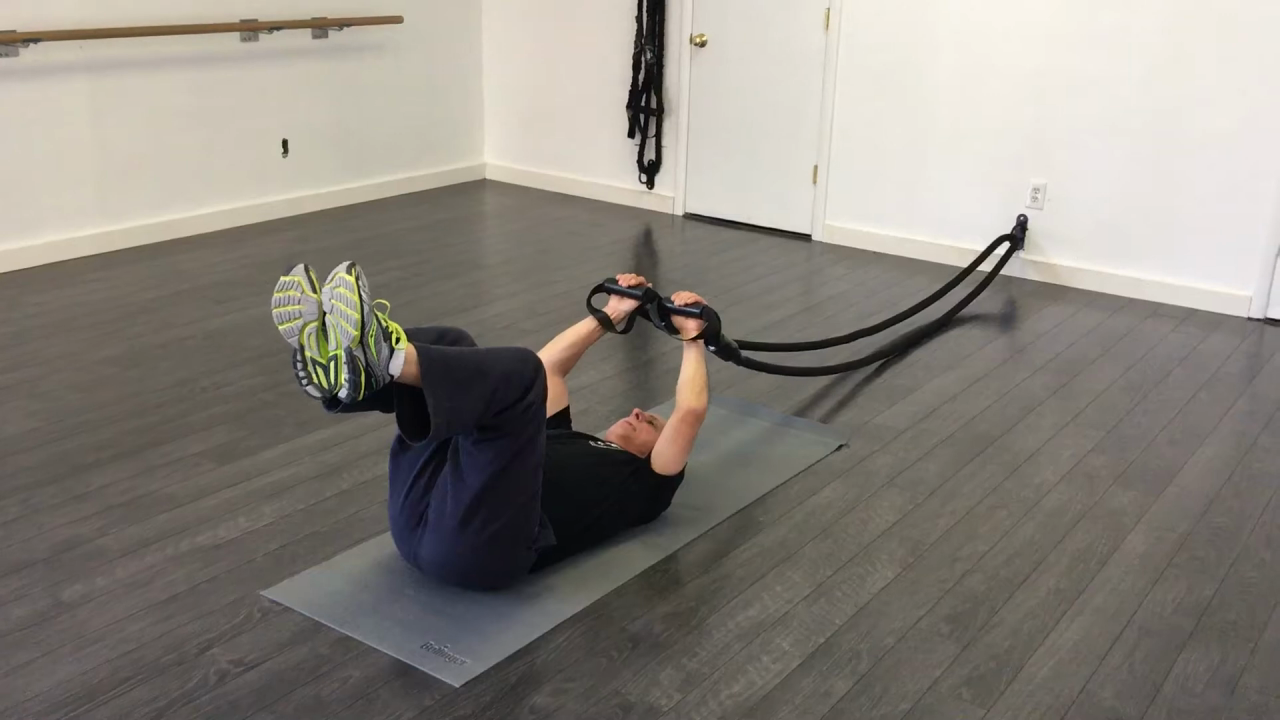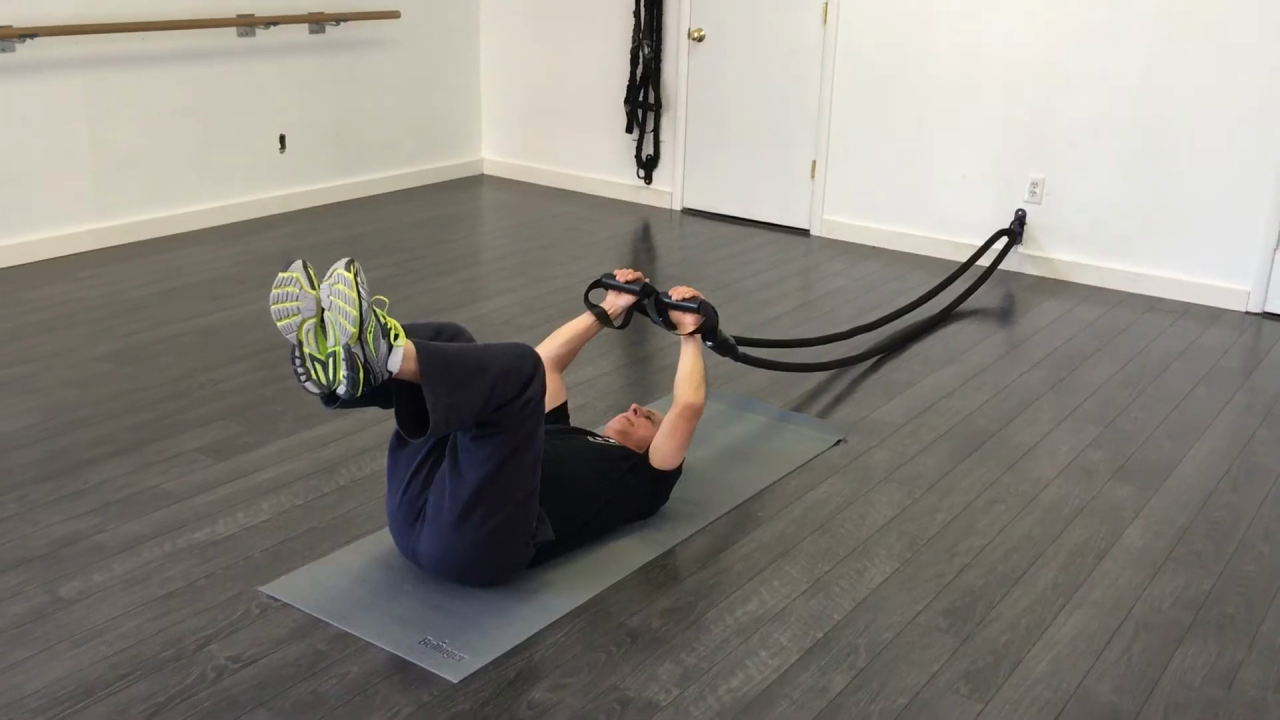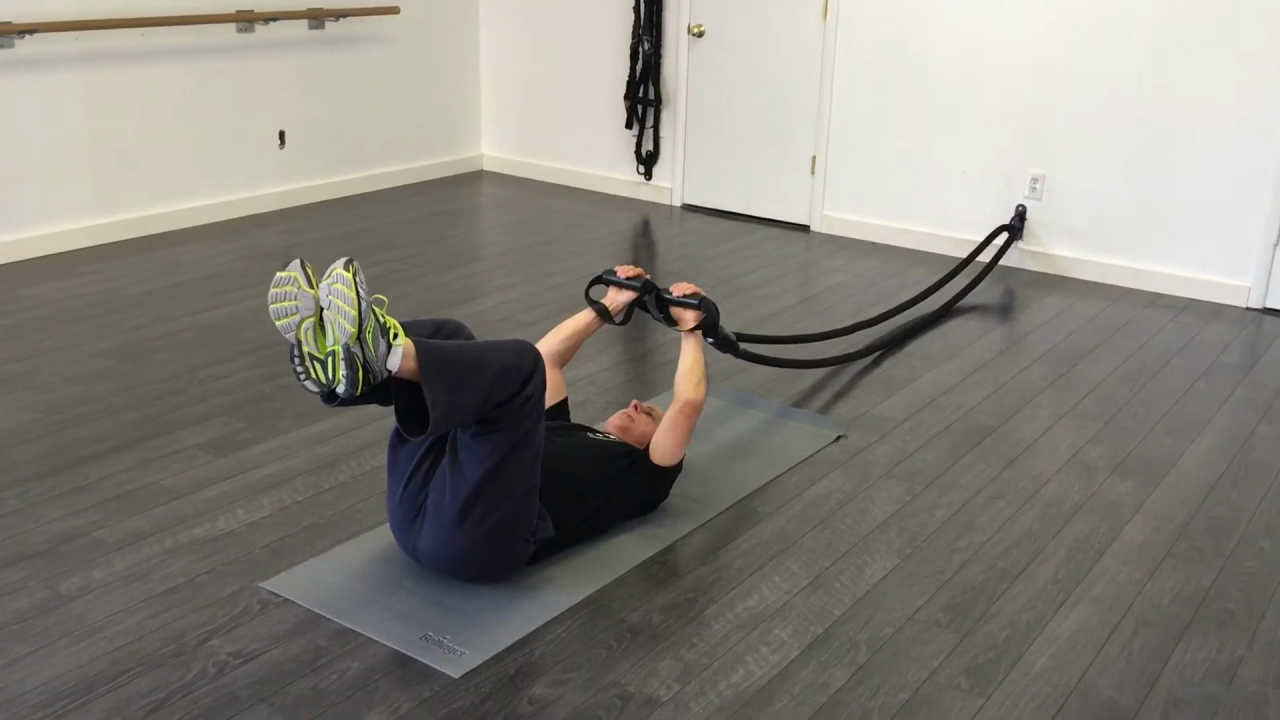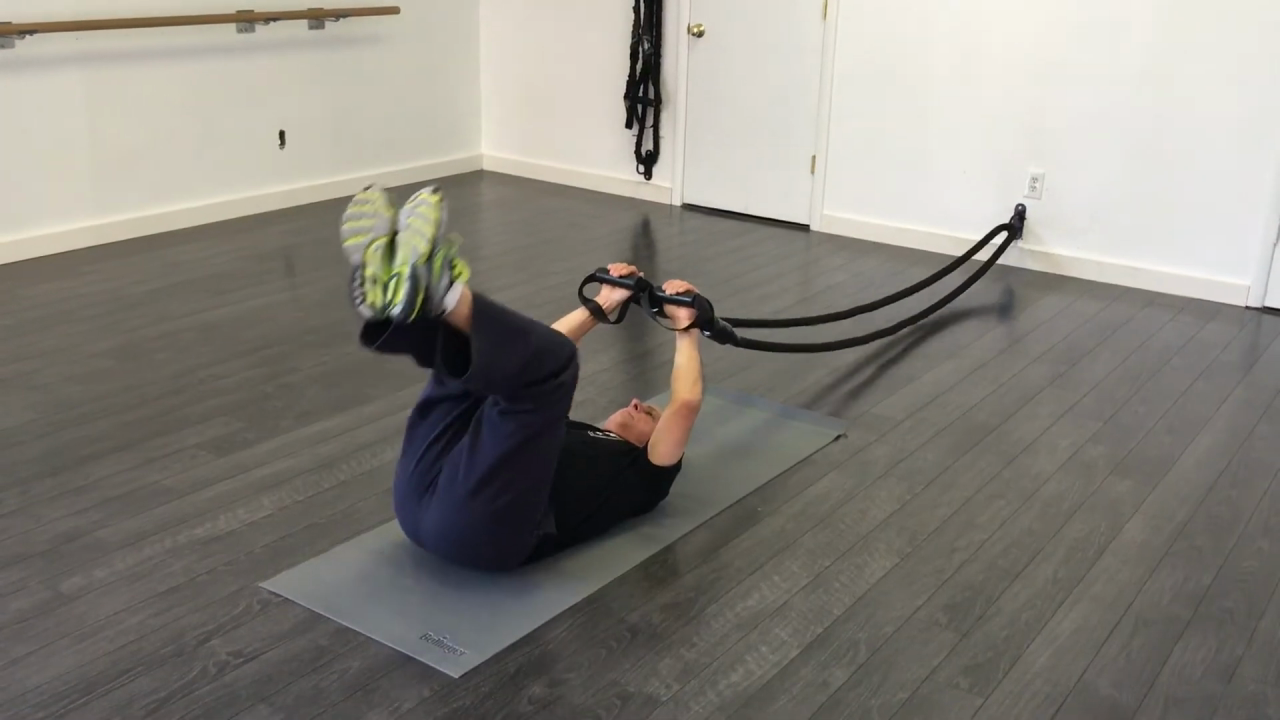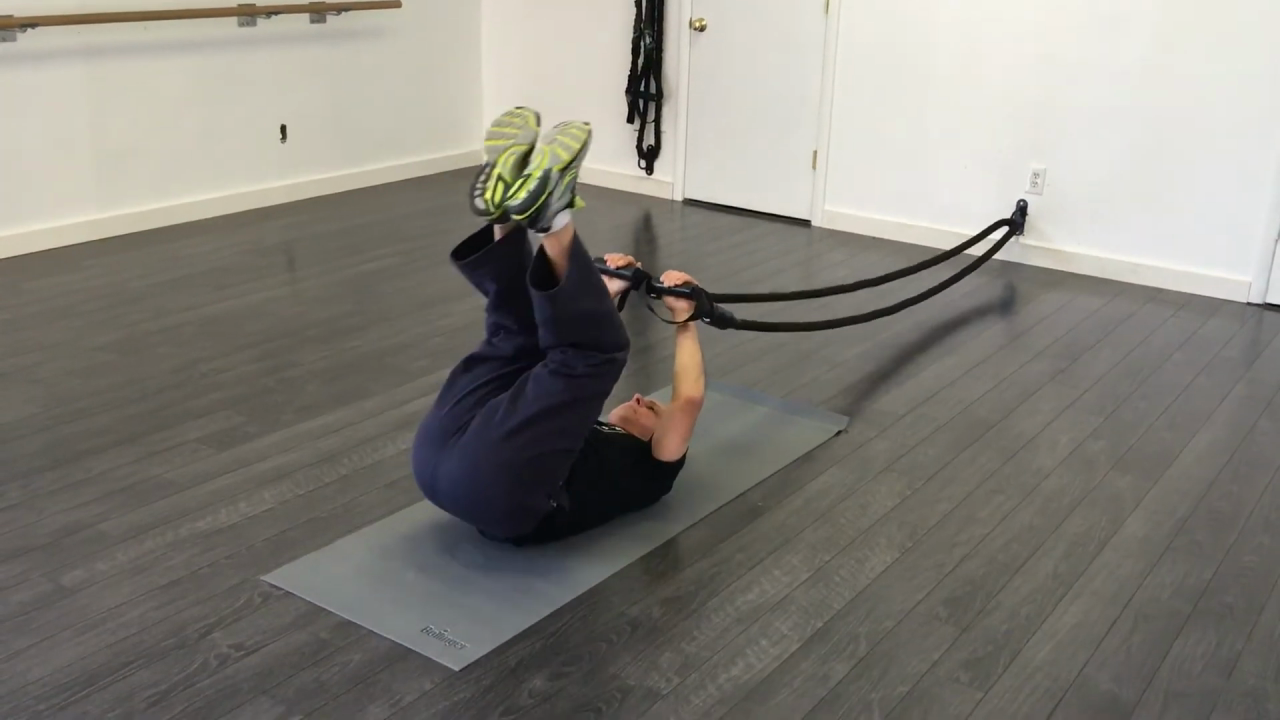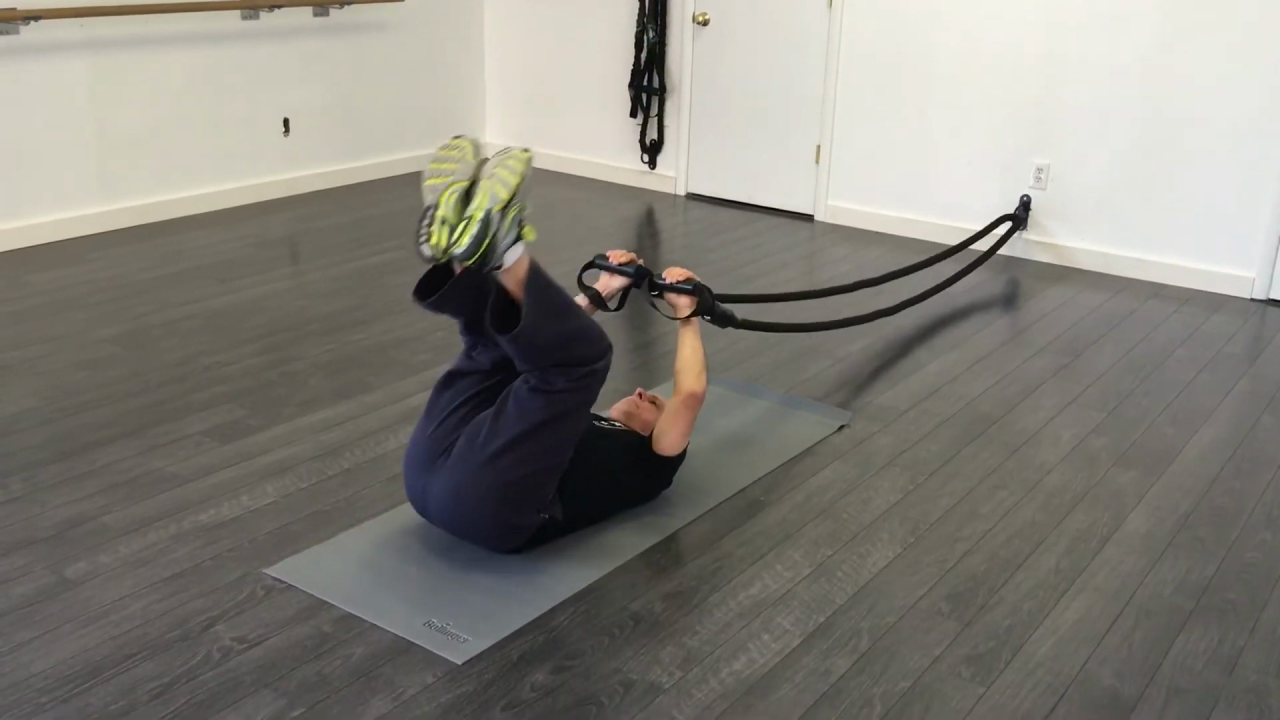
dt=0.5s
person 1, frame 1
left shoulder: (642, 486)
right shoulder: (568, 440)
left elbow: (689, 413)
right elbow: (549, 366)
left wrist: (691, 339)
right wrist: (608, 317)
left hip: (482, 545)
right hip: (419, 519)
left knee: (517, 372)
right knee: (448, 346)
left ankle: (382, 354)
right ankle: (343, 362)
person 1, frame 2
left shoulder: (641, 482)
right shoulder: (564, 433)
left elbow: (687, 407)
right elbow: (547, 359)
left wrist: (688, 333)
right wrist: (606, 312)
left hip: (479, 539)
right hip: (418, 512)
left knee: (516, 367)
right knee: (447, 341)
left ankle: (383, 352)
right ankle: (339, 359)
person 1, frame 3
left shoulder: (642, 478)
right shoulder: (567, 432)
left elbow: (688, 404)
right elbow: (548, 355)
left wrist: (689, 329)
right wrist: (607, 308)
left hip: (481, 537)
right hip: (420, 509)
left knee: (516, 365)
right knee: (445, 339)
left ankle: (379, 352)
right ankle: (342, 357)
person 1, frame 4
left shoulder: (642, 477)
right shoulder: (572, 434)
left elbow: (687, 403)
right elbow: (532, 350)
left wrist: (685, 329)
right wrist: (600, 306)
left hip: (485, 523)
right hip: (423, 498)
left knee: (549, 360)
right knee: (473, 347)
left ankle: (439, 293)
right ankle: (395, 289)
person 1, frame 5
left shoulder: (645, 467)
right shoulder: (581, 432)
left elbow: (688, 399)
left wrist: (684, 321)
right wrist: (602, 294)
left hip: (501, 487)
right hip: (440, 459)
left knee: (596, 346)
right knee: (522, 330)
left ankle: (551, 216)
right ankle: (510, 214)
person 1, frame 6
left shoulder: (644, 464)
right shoulder: (581, 426)
left elbow: (690, 393)
right elbow: (553, 332)
left wrist: (686, 318)
right wrist: (598, 294)
left hip: (490, 499)
right hip: (431, 471)
left knee: (582, 352)
right knee: (502, 332)
left ankle: (503, 251)
right ankle: (464, 250)
